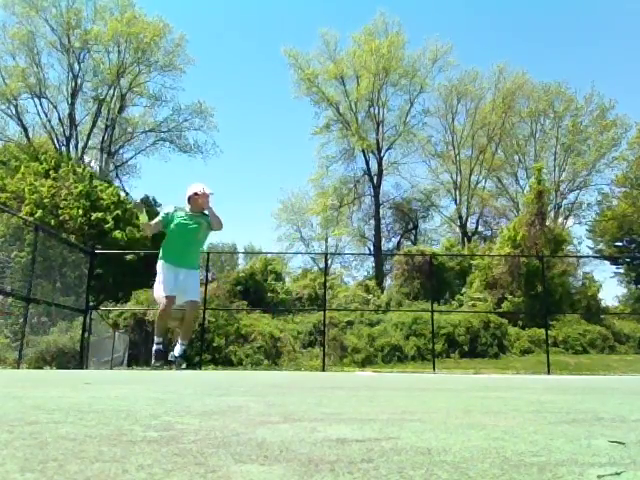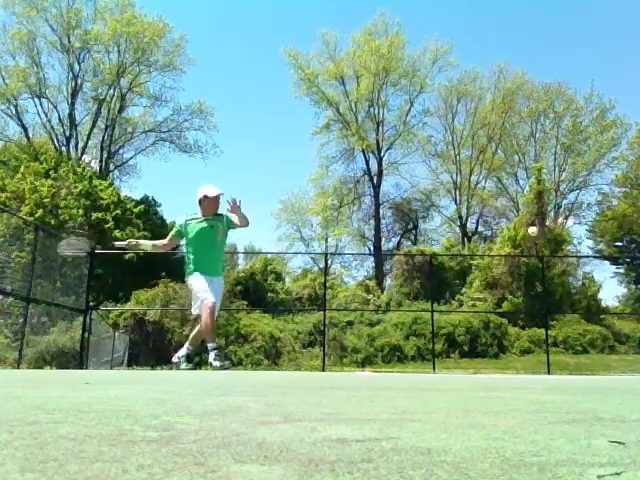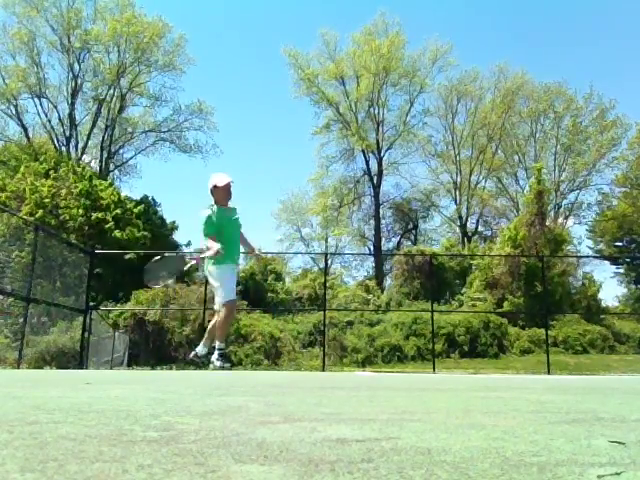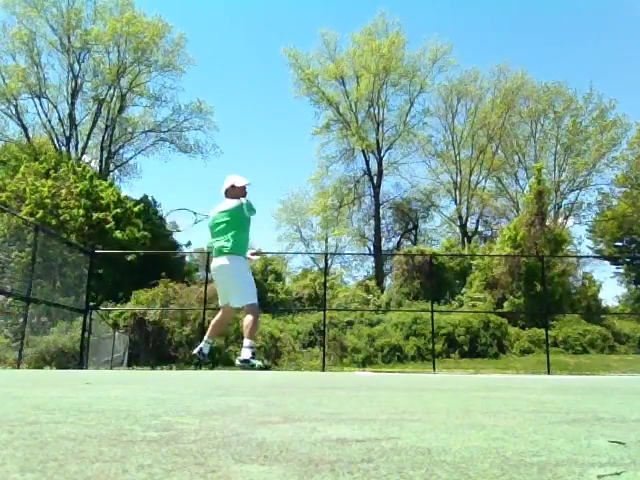
dt=0.3s
person 1, frame 1
left shoulder: (207, 219)
right shoulder: (173, 213)
left elbow: (218, 226)
right elbow: (148, 230)
left wrist: (207, 207)
left hip: (191, 270)
right hip: (169, 266)
left knee: (193, 307)
right knee: (166, 303)
left ankle: (178, 353)
right ankle: (158, 346)
person 1, frame 2
left shoulder: (224, 220)
right shoulder: (186, 223)
left elbow: (244, 223)
right elbow: (165, 245)
left wrist: (238, 212)
right wrist: (139, 244)
left hip: (217, 279)
right hip: (197, 275)
left knee: (205, 322)
right knee: (209, 305)
left ankle: (182, 354)
right ankle: (213, 352)
person 1, frame 3
left shoulder: (232, 212)
right shoulder: (211, 214)
left elbow: (239, 235)
right elbow: (211, 241)
left wrist: (253, 251)
right wrist: (212, 249)
left hip: (229, 268)
right hip: (219, 266)
left knee: (223, 311)
right knee: (229, 305)
left ankle: (201, 350)
right ankle: (219, 353)
person 1, frame 4
left shoulder: (214, 214)
right shoulder: (242, 204)
right elbow: (250, 209)
left wrist: (245, 254)
left hip: (218, 263)
right hip: (234, 262)
left knee: (227, 309)
right knee: (252, 308)
left ankle: (203, 349)
right ankle: (246, 355)
